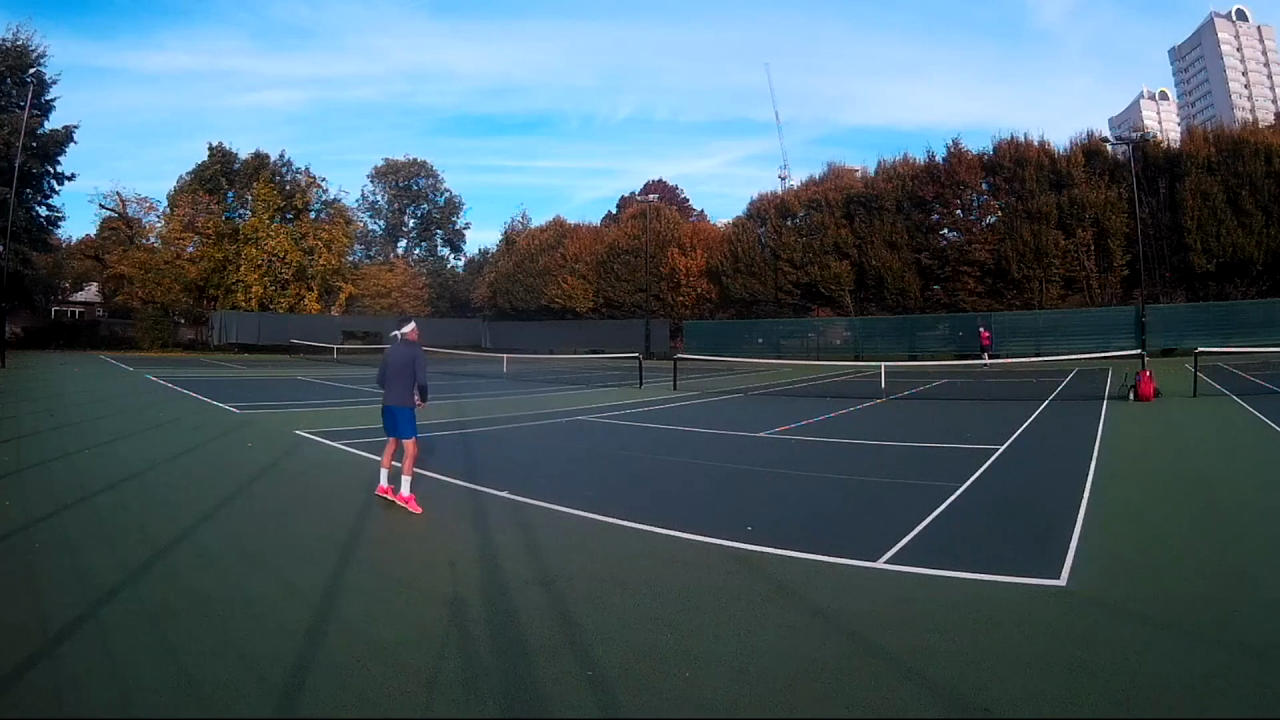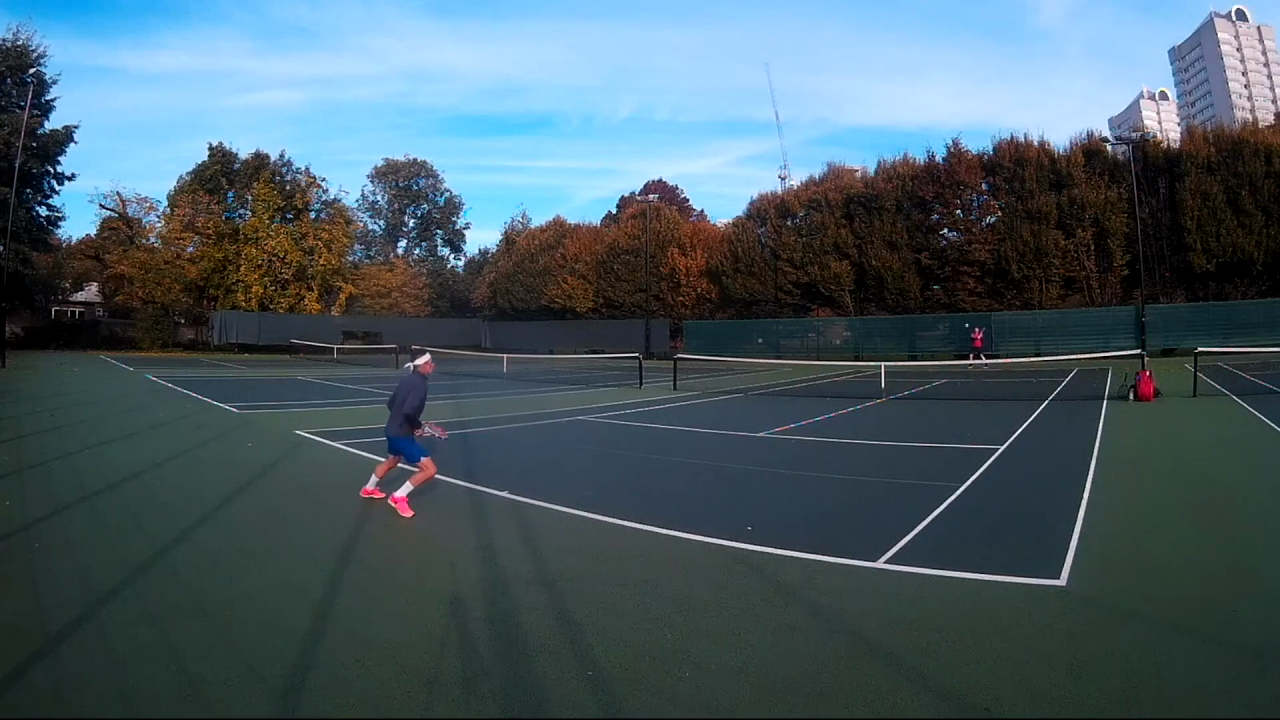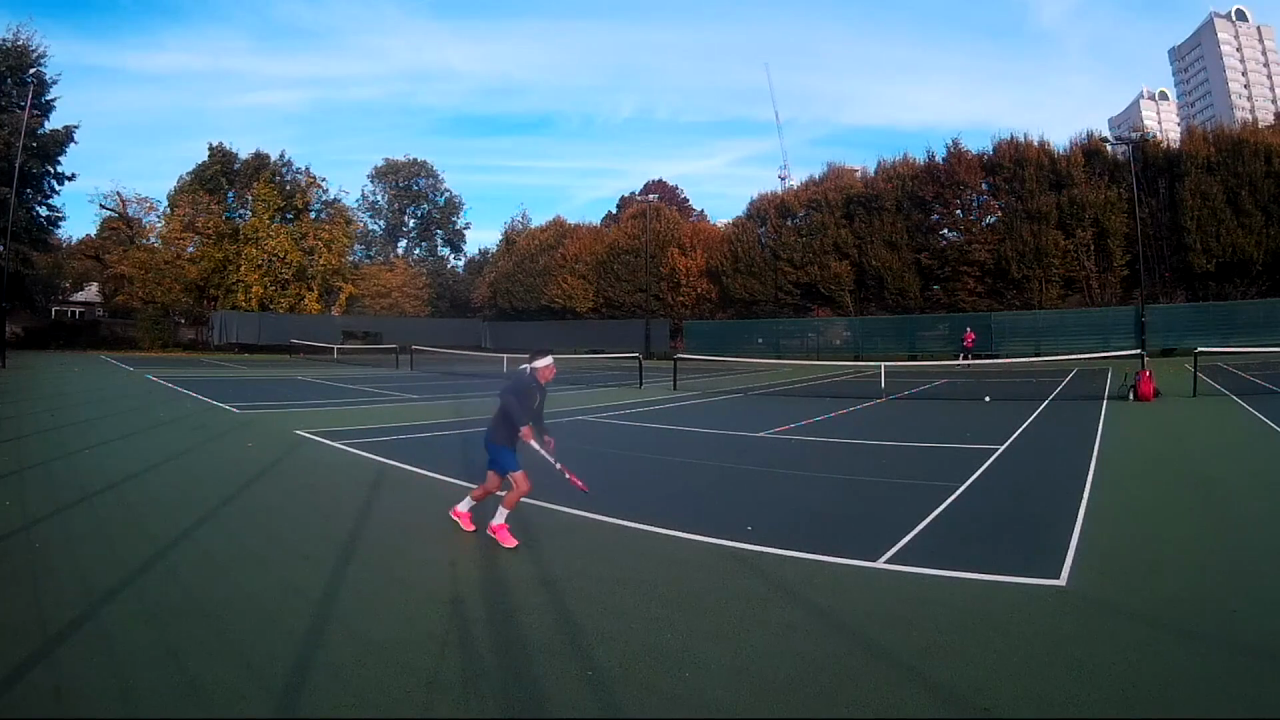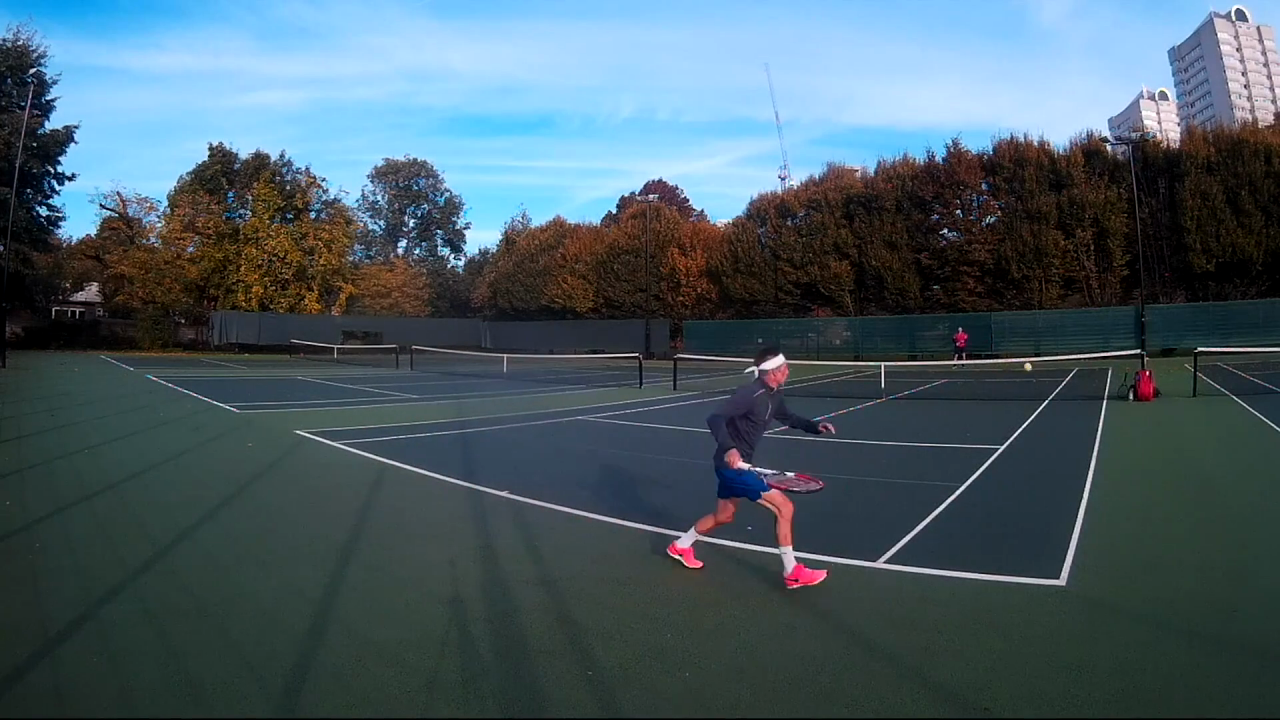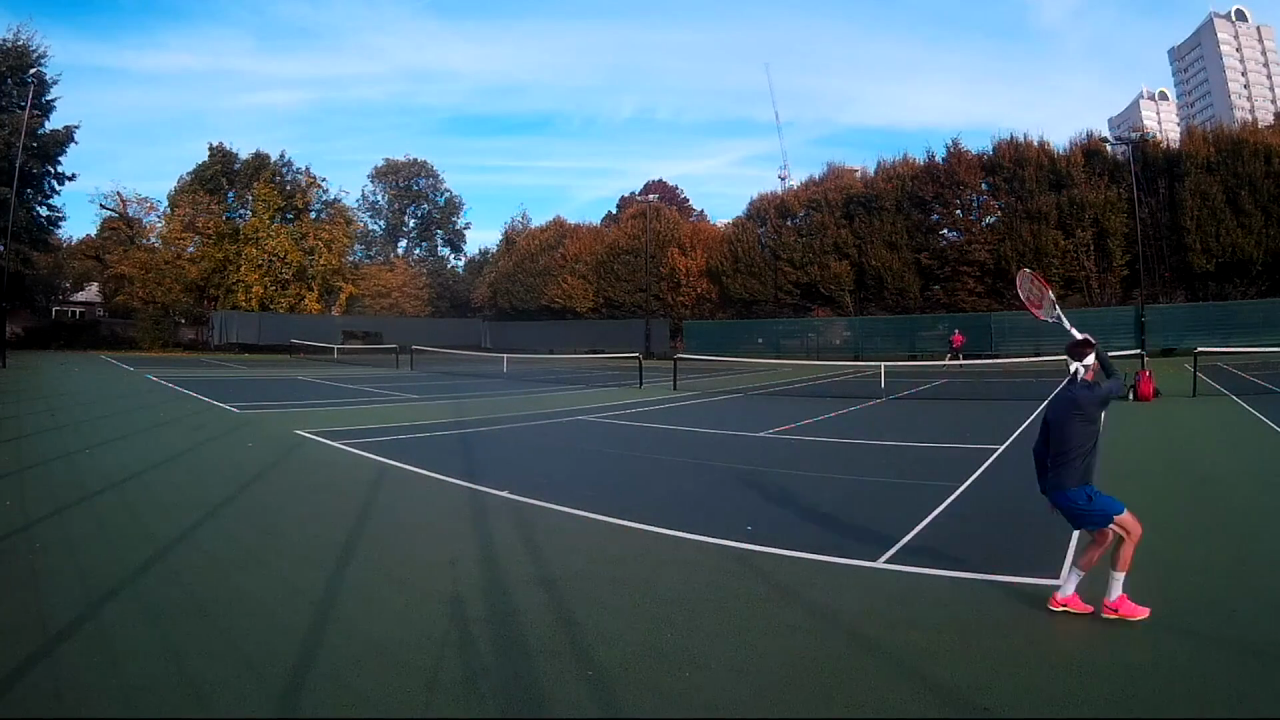
dt=0.5s
person 1, frame 1
left shoulder: (390, 351)
right shoulder: (416, 351)
left elbow: (380, 380)
right elbow: (422, 381)
right wrist: (423, 398)
left hip: (388, 405)
right hip: (403, 406)
left knee: (392, 444)
right knee: (411, 450)
left ankle: (383, 487)
right ankle: (404, 495)
person 1, frame 2
left shoulder: (408, 379)
right shoulder: (420, 384)
left elbow: (391, 403)
right elbow: (408, 411)
right wrist: (417, 426)
left hip: (393, 431)
right hip: (401, 435)
left knee: (392, 461)
right knee: (430, 469)
left ankle: (369, 489)
right ankle: (399, 497)
person 1, frame 3
left shoulder: (541, 390)
right shoulder: (524, 382)
left elbow: (536, 416)
right elbow: (505, 395)
left wrist: (544, 435)
right wrist: (522, 424)
left hip: (509, 442)
right hip: (498, 441)
left knee: (491, 486)
right knee: (523, 486)
left ankle: (460, 511)
right ankle: (497, 525)
person 1, frame 4
left shoulder: (772, 394)
right shoulder: (749, 394)
left elbow: (790, 418)
right elbow: (714, 419)
left wrist: (817, 427)
right wrist: (728, 448)
left hip: (740, 465)
right hip: (732, 466)
left knee: (724, 515)
right knee: (785, 509)
left ankle: (680, 547)
right ankle: (792, 572)
person 1, frame 5
left shoulder: (1056, 401)
right shoulder: (1093, 395)
left elbow: (1040, 451)
right elbow: (1117, 381)
left wrist: (1047, 489)
right wrist: (1094, 348)
left hip: (1057, 488)
right hip: (1075, 490)
left knee: (1103, 538)
right knee: (1133, 530)
left ankle: (1064, 596)
right ankle: (1114, 601)
